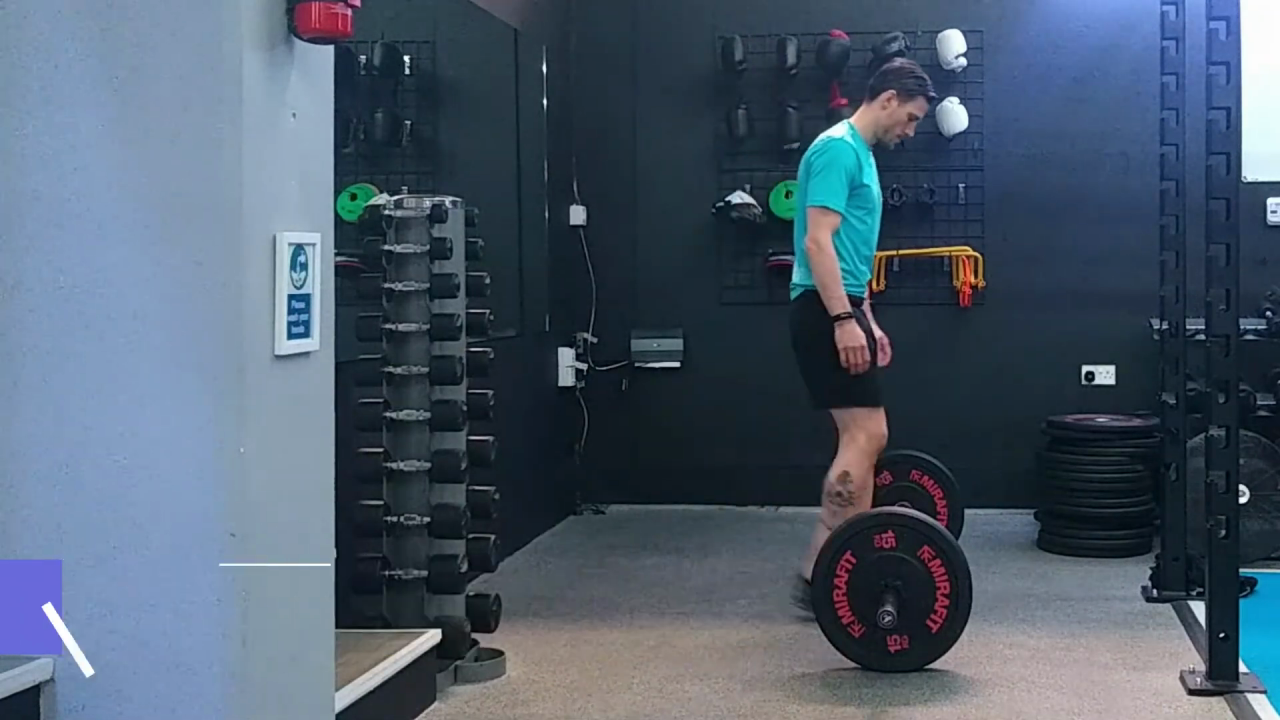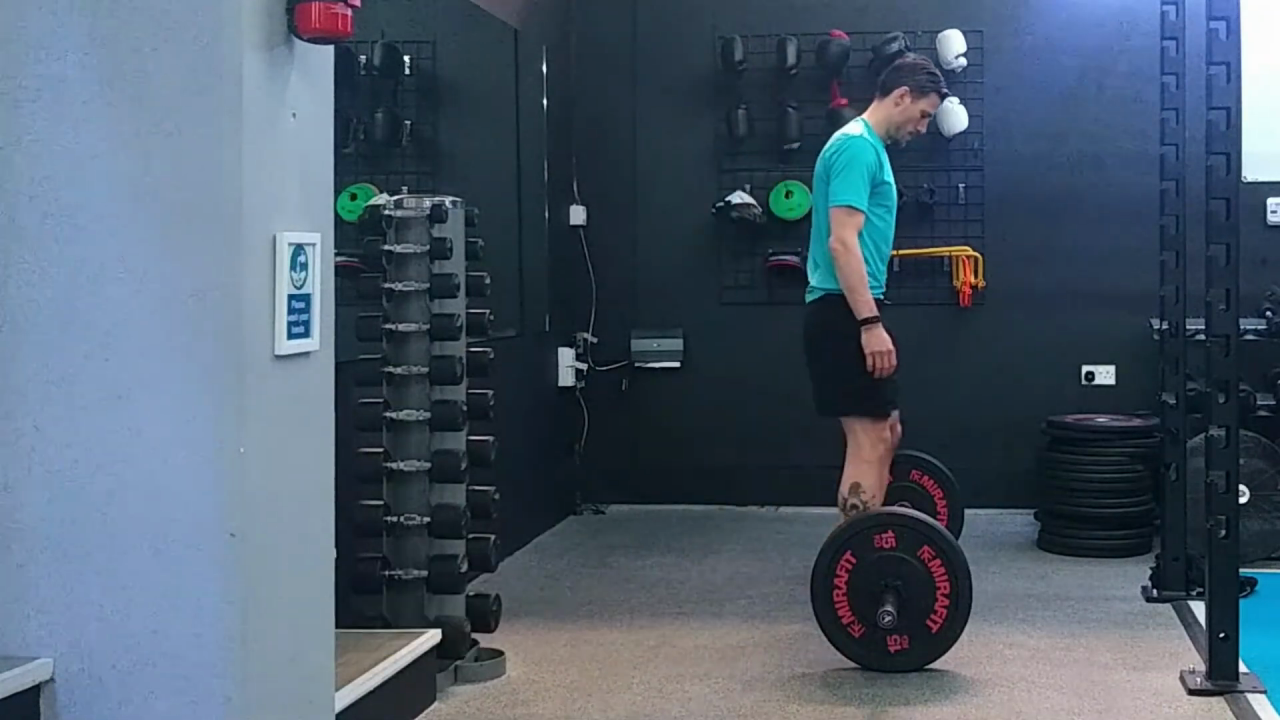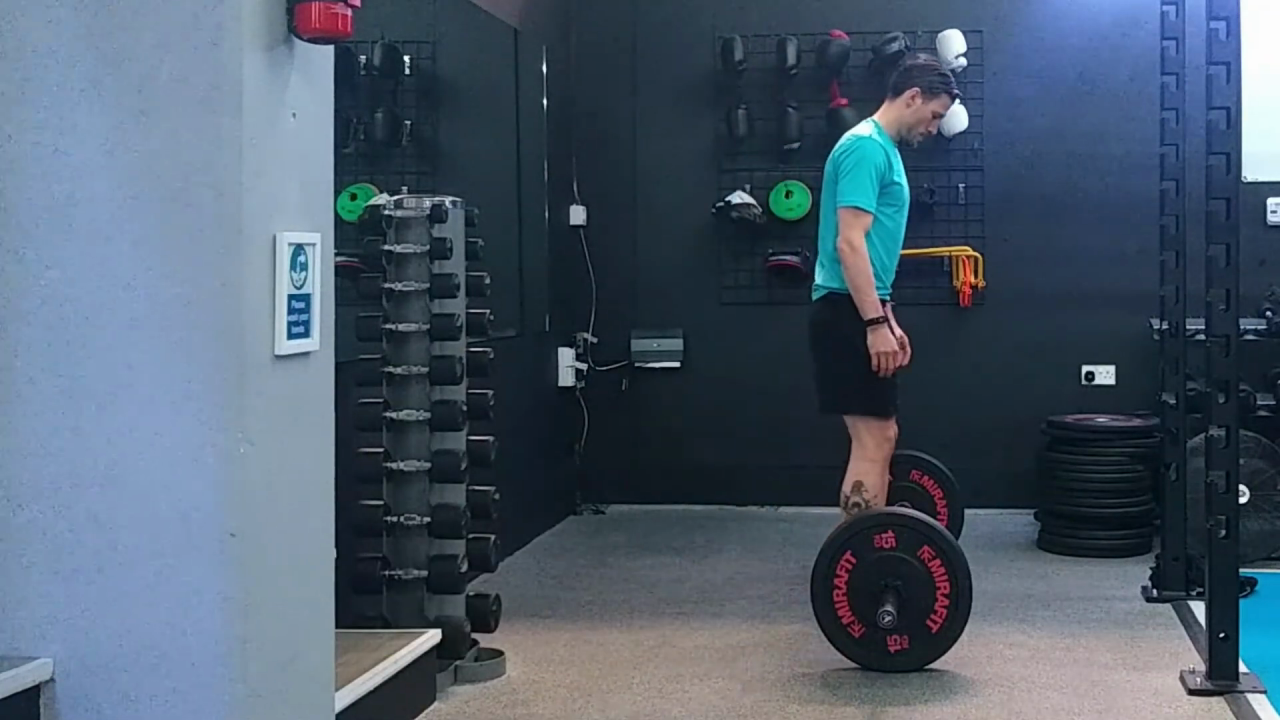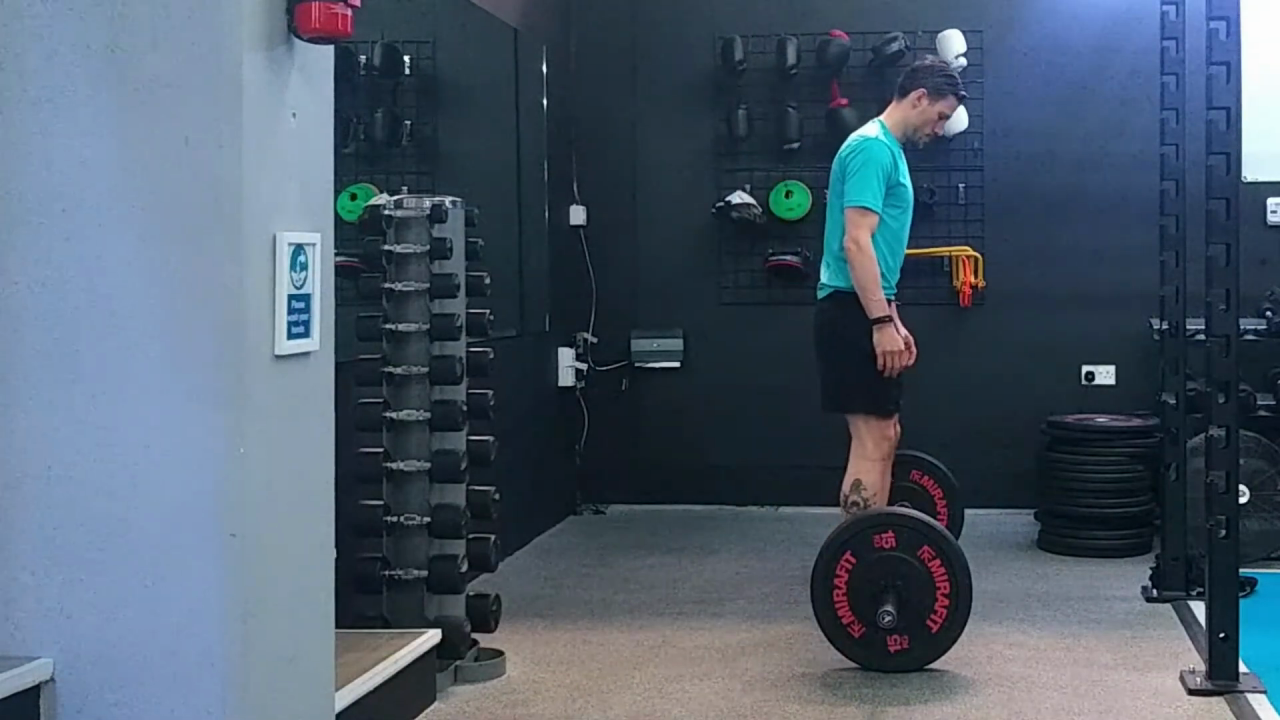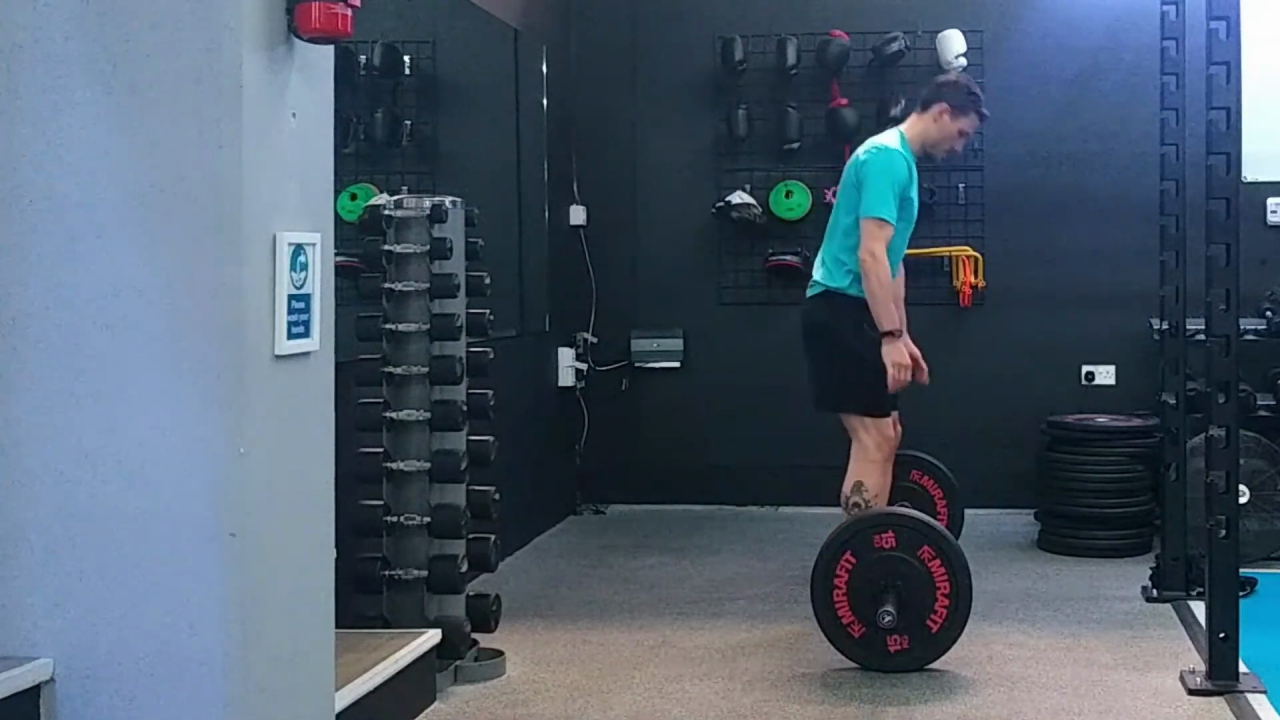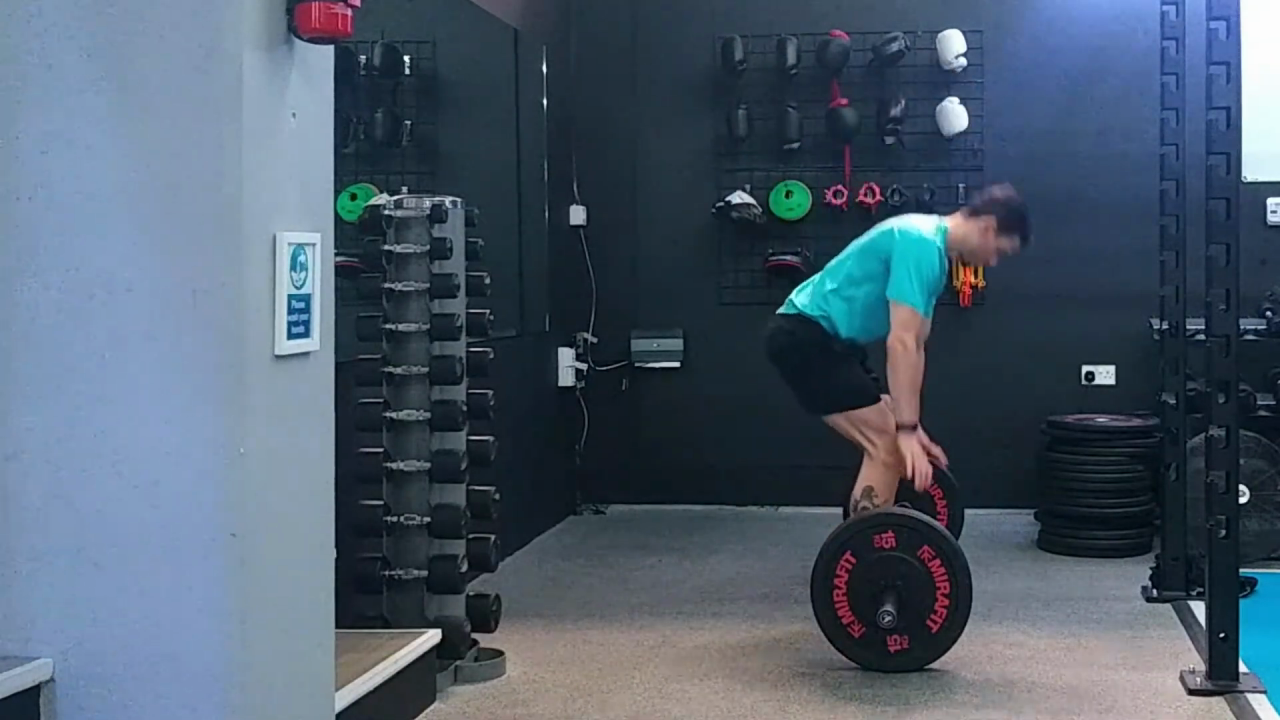
dt=0.3s
person 1, frame 1
left shoulder: (859, 153)
right shoulder: (837, 149)
right elbow: (818, 241)
left wrist: (868, 321)
right wrist: (843, 318)
left hip: (844, 308)
right hip: (827, 309)
left knee: (868, 435)
right knee: (866, 435)
right ankle: (822, 569)
person 1, frame 2
left shoulder: (867, 148)
right shoulder: (857, 146)
right elbow: (842, 242)
left wrist: (872, 319)
right wrist: (870, 323)
left hip: (851, 314)
right hip: (844, 314)
left knee: (884, 434)
right knee: (871, 441)
person 1, frame 3
left shoulder: (880, 148)
right shoulder: (865, 147)
right elbow: (850, 243)
left wrist: (888, 320)
right wrist: (877, 323)
left hip: (859, 313)
right hip: (849, 313)
left knee: (880, 438)
right knee: (874, 441)
person 1, frame 4
left shoulder: (886, 149)
right shoulder: (873, 147)
right elbow: (856, 243)
left wrist: (893, 321)
right wrist: (884, 323)
left hip: (865, 312)
right hip: (853, 312)
left knee: (884, 435)
right knee: (873, 441)
person 1, frame 5
left shoulder: (896, 157)
right shoulder: (887, 156)
left elbow: (890, 261)
right elbow: (871, 254)
left wrist: (903, 335)
right wrist: (891, 338)
left hip: (852, 310)
right hip: (841, 309)
left knee: (886, 434)
right knee: (876, 440)
person 1, frame 6
left shoulder: (932, 248)
right shoulder: (922, 245)
left elbow: (914, 347)
right elbow: (902, 343)
left wrist: (914, 427)
right wrist: (908, 428)
left hip: (821, 337)
right hip: (804, 336)
left knee: (890, 444)
right knee: (885, 445)
